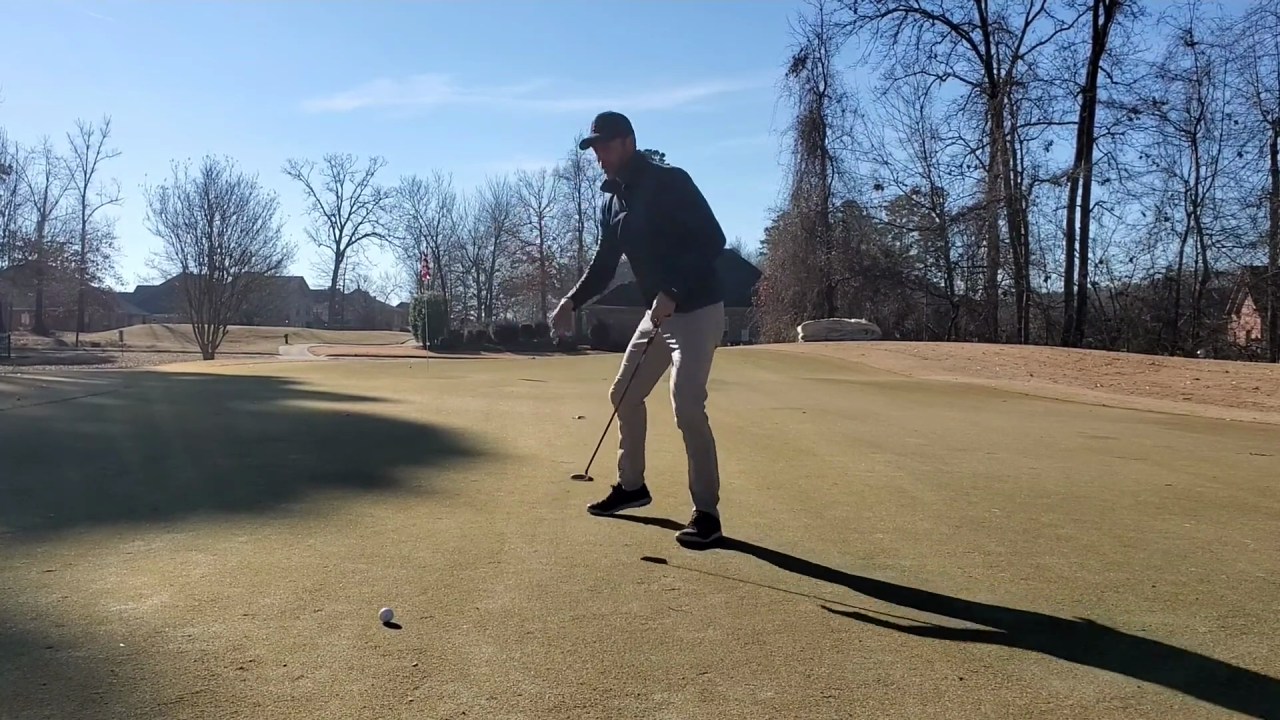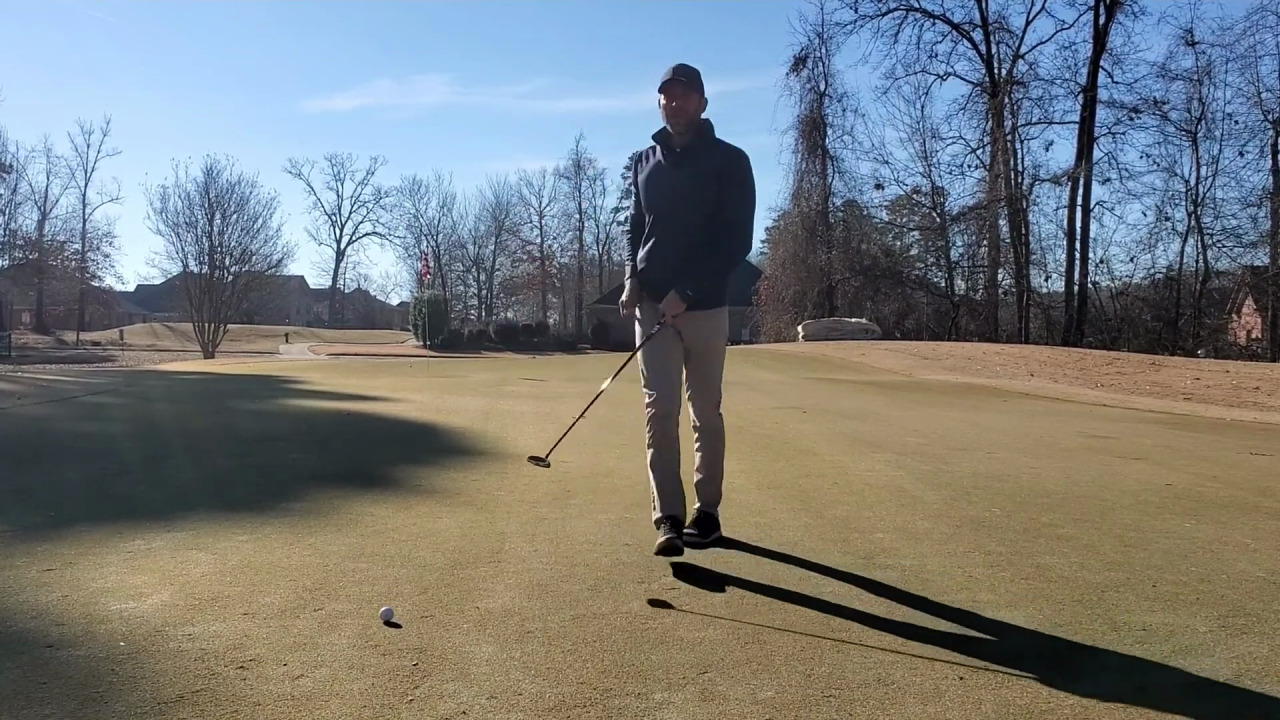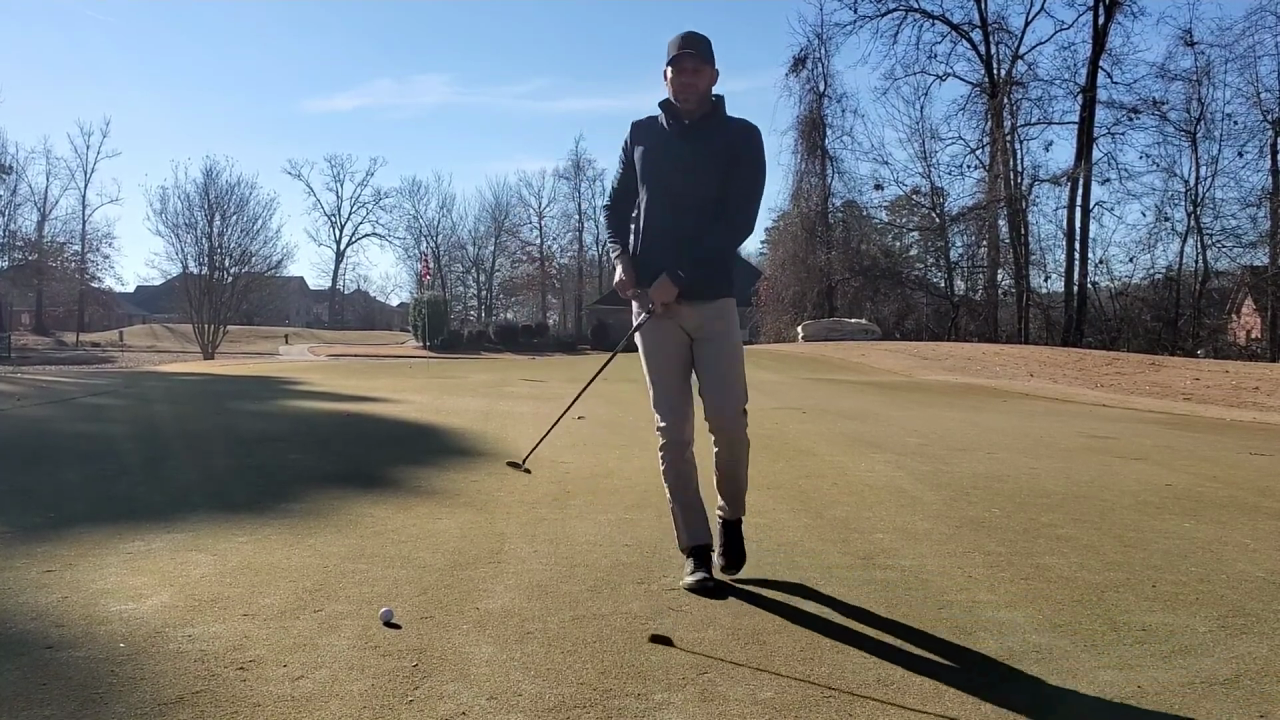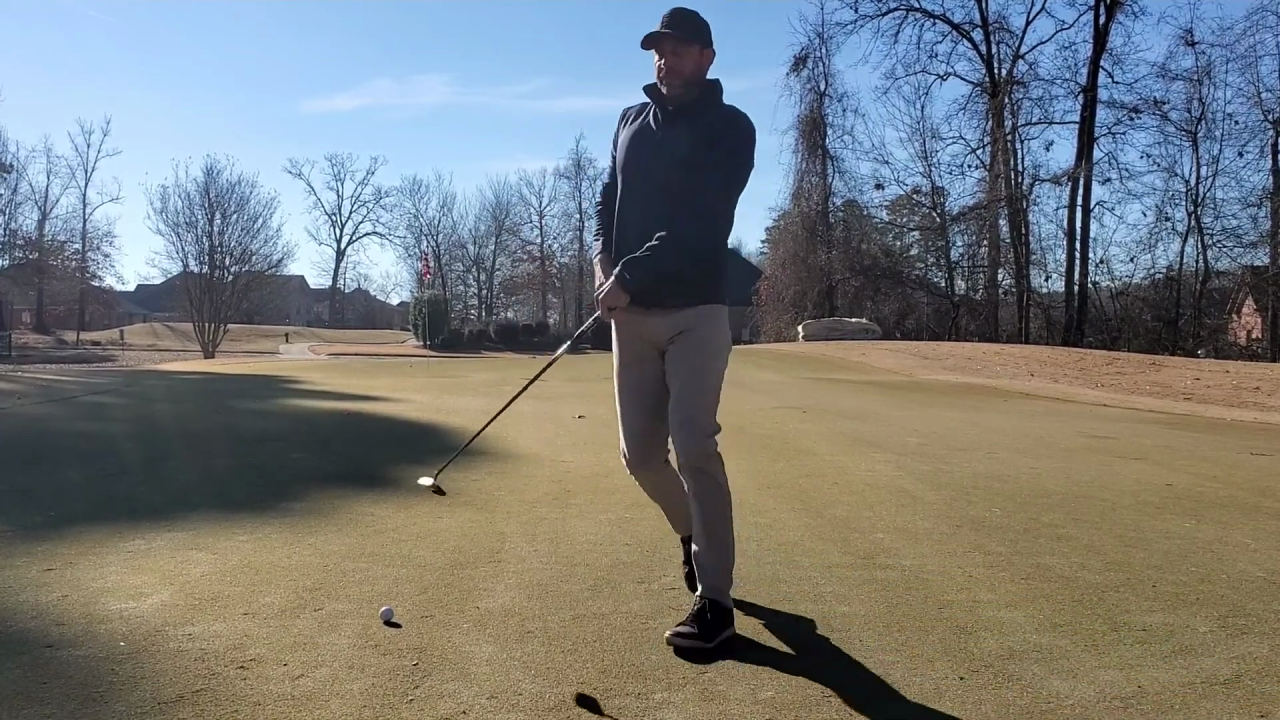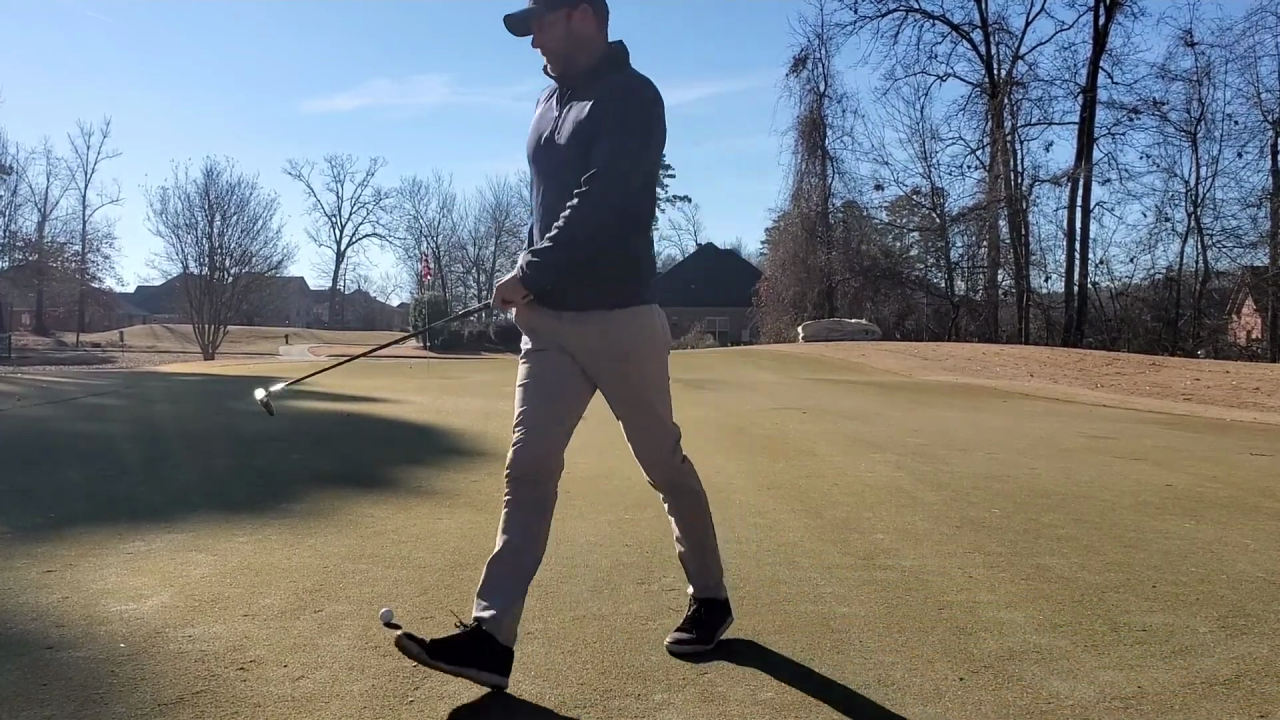
dt=0.4s
person 1, frame 1
left shoulder: (669, 181)
right shoulder: (611, 202)
left elbow: (712, 240)
right elbow: (603, 266)
left wrist: (672, 292)
right wrist: (571, 301)
left hip: (699, 310)
right hip: (660, 312)
left knee: (687, 404)
right knee: (625, 393)
left ankle: (706, 511)
right ankle: (631, 485)
person 1, frame 2
left shoulder: (729, 161)
right shoulder: (644, 161)
left elbow: (738, 241)
left wrist: (686, 293)
right wrist: (631, 279)
left hip: (705, 307)
right hip: (652, 304)
left knee: (706, 413)
right knee: (661, 408)
left ankle: (707, 511)
right ankle: (670, 521)
person 1, frame 3
left shoulder: (740, 137)
right shoulder: (640, 135)
left elbow: (739, 222)
right elbow: (616, 206)
left wrist: (679, 277)
right wrist: (622, 259)
left hip: (712, 301)
right hip: (653, 303)
left knee: (729, 420)
right knee: (673, 430)
left ankle: (731, 517)
right ankle: (697, 549)
person 1, frame 4
left shoulder: (730, 127)
right shoulder: (631, 121)
left elbow: (702, 220)
right elbow: (608, 201)
left wrist: (627, 276)
right wrist: (603, 263)
left hip: (696, 312)
right hip: (631, 313)
left knee: (695, 448)
right knee: (641, 453)
left ankle: (714, 602)
right ankle: (692, 533)
person 1, frame 5
left shoulder: (631, 98)
right shoulder: (550, 100)
left elbow: (601, 204)
left wrist: (529, 273)
right wrist: (530, 279)
left hip: (618, 313)
right hip: (548, 316)
left knee: (663, 463)
right knee: (529, 465)
left ankle: (711, 599)
right ankle: (490, 636)
